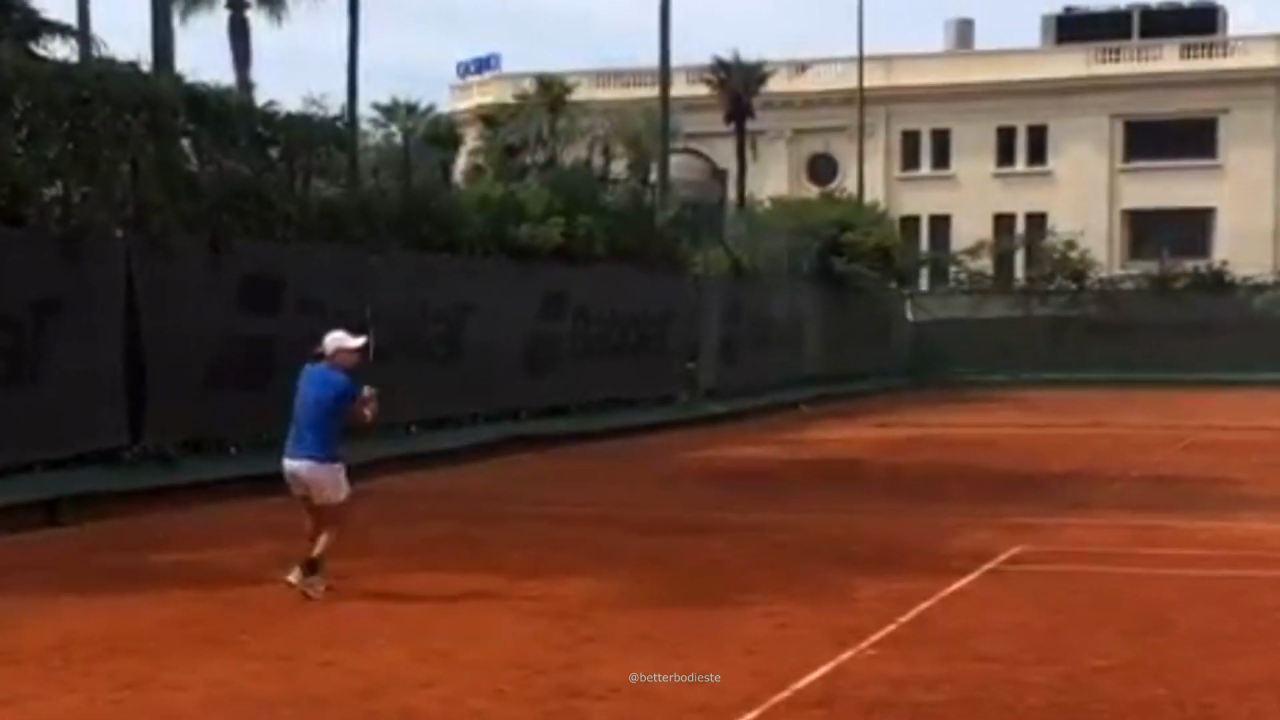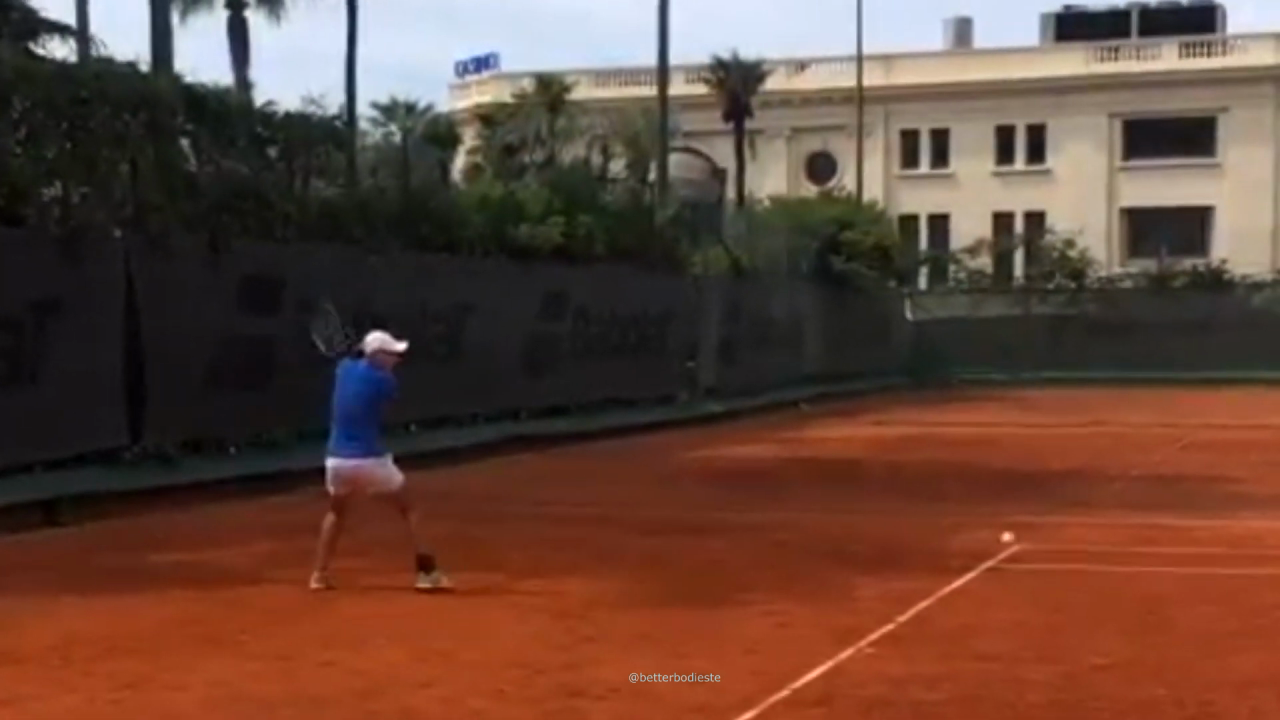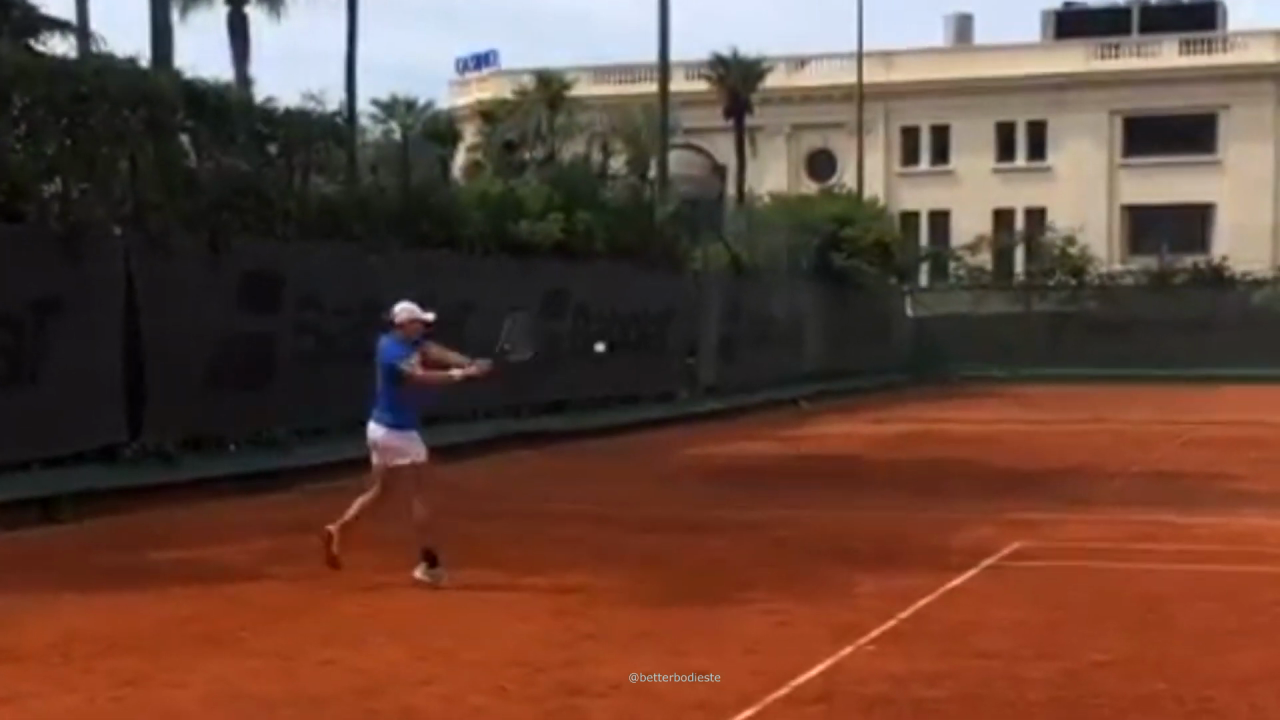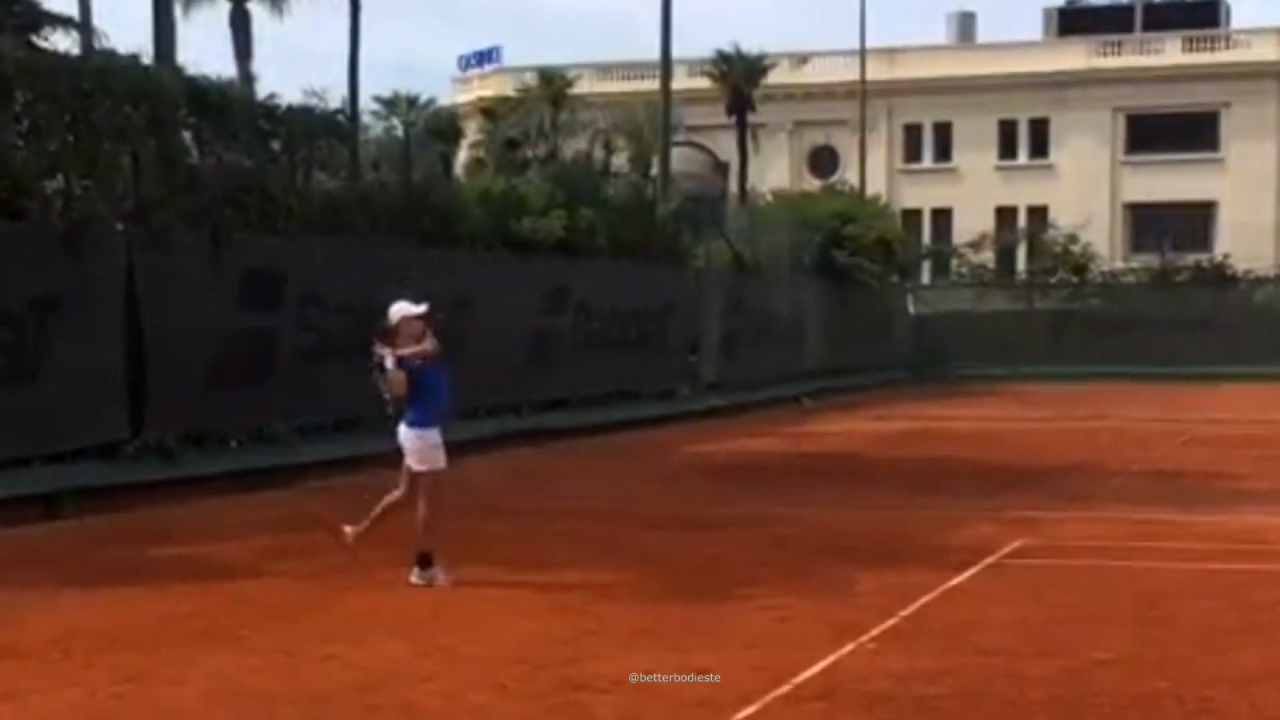
dt=0.3s
person 1, frame 1
left shoulder: (308, 371)
right shoulder: (347, 383)
right elbow: (361, 417)
left wrist: (360, 397)
right wrist: (370, 407)
left hip: (292, 461)
right hip: (323, 463)
left knee: (316, 517)
right knee: (334, 525)
left ankle: (312, 573)
right ankle: (306, 571)
person 1, frame 2
left shoulder: (343, 368)
right shoulder: (385, 381)
left hip: (337, 459)
right hip: (371, 460)
left knee: (336, 513)
right knee: (408, 511)
left ankle: (320, 574)
right ankle: (427, 573)
person 1, frame 3
left shoulder: (394, 342)
right shoulder: (392, 350)
left elbow: (434, 350)
right elbow: (420, 377)
left wrist: (471, 363)
right wrist: (461, 374)
left hip: (380, 427)
right hip: (396, 432)
left knee: (379, 492)
right knee: (416, 498)
left ankle: (337, 529)
right ankle: (428, 564)
person 1, frame 4
left shoulder: (424, 339)
right shoulder: (395, 356)
left elbow: (430, 348)
right elbow: (398, 393)
left wrist: (395, 350)
right wrist: (390, 360)
left hip: (421, 430)
right hip: (421, 431)
left knee: (406, 490)
right knee: (430, 500)
left ankle: (359, 530)
right ankle: (424, 567)
